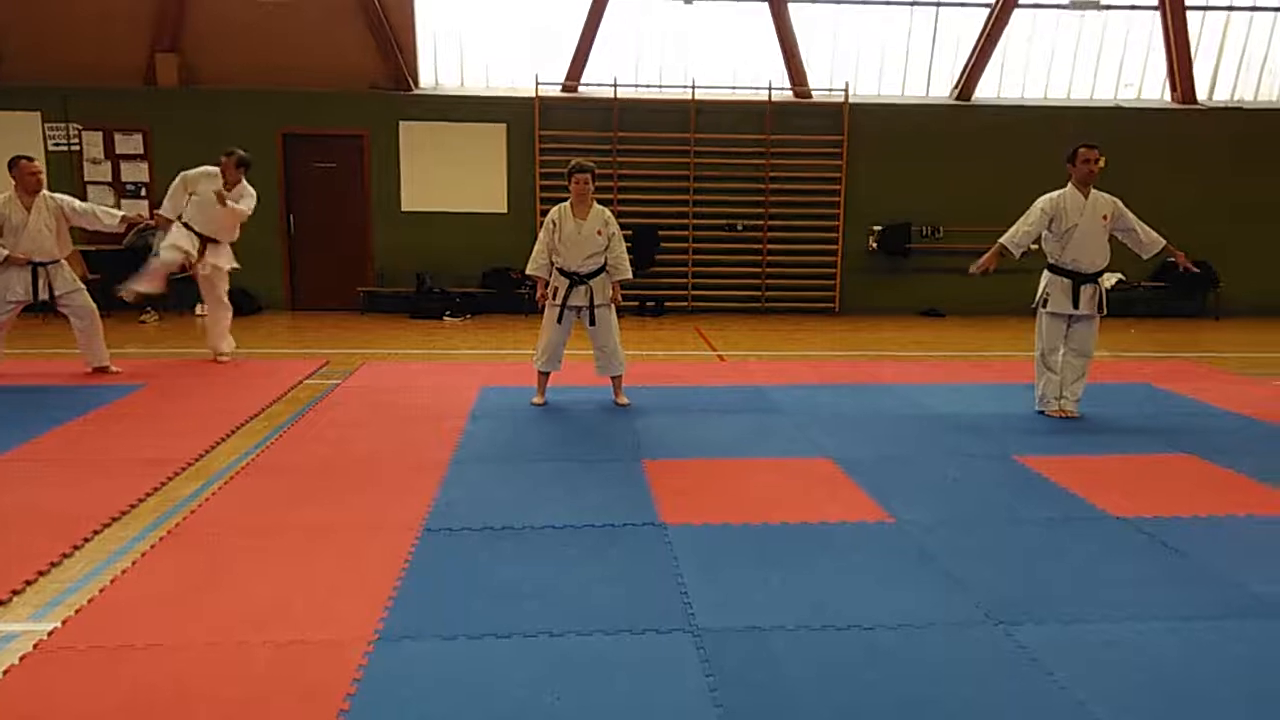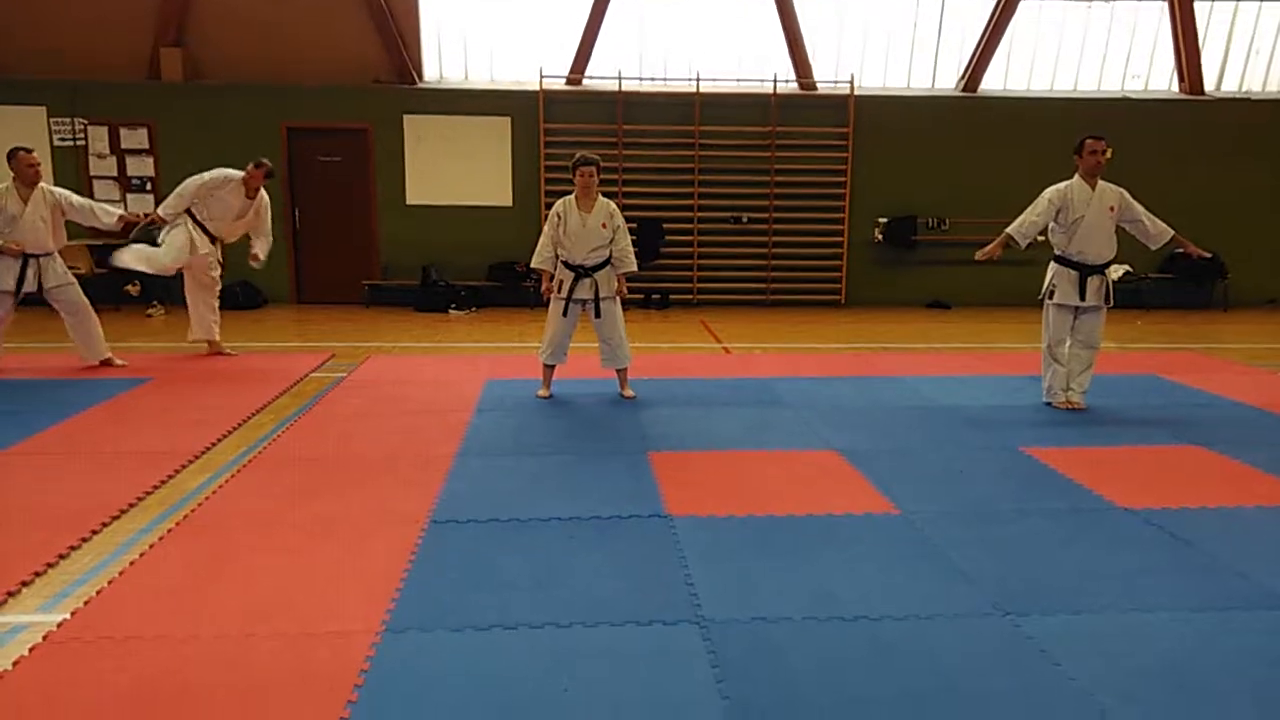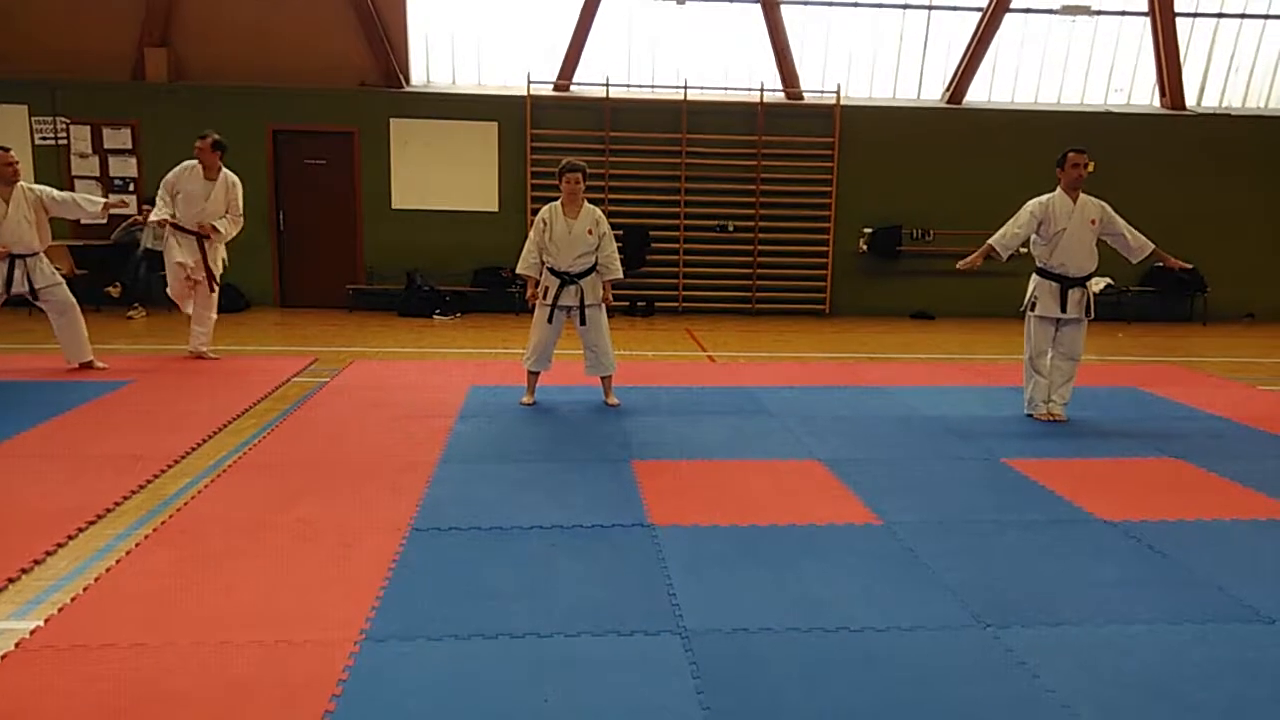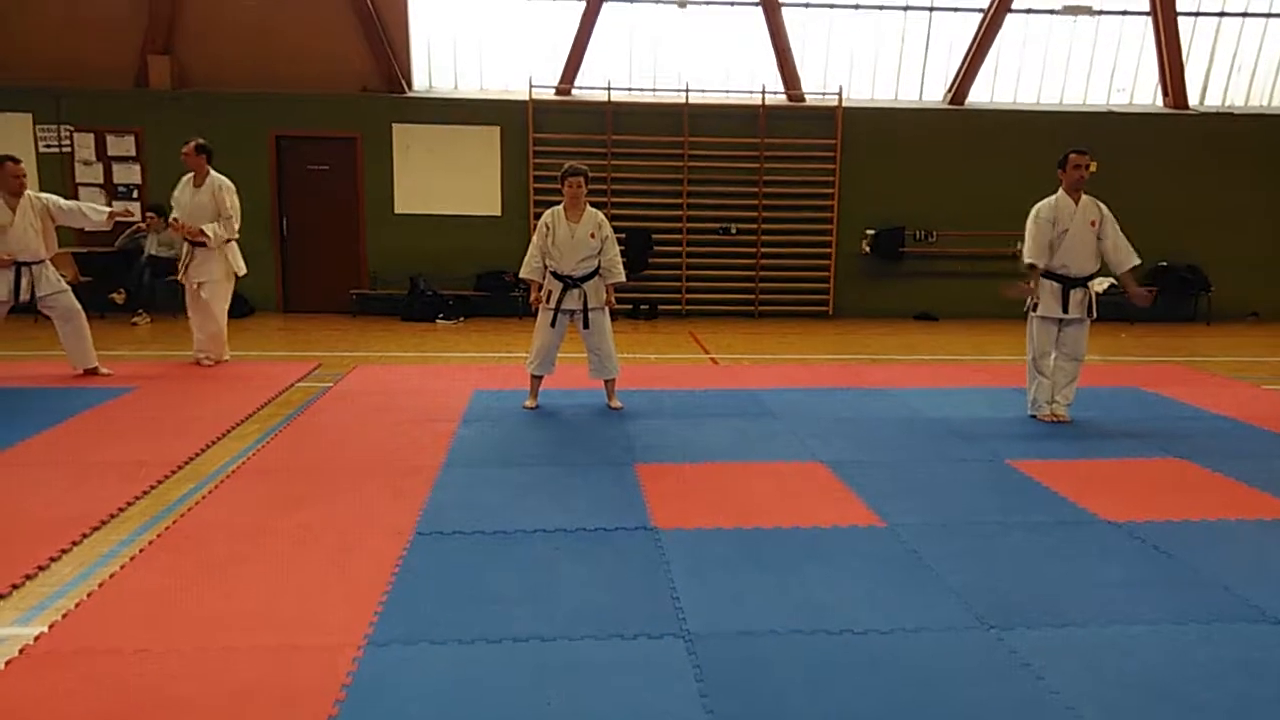
dt=0.4s
person 1, frame 1
left shoulder: (1110, 205)
right shoulder: (1053, 202)
left elbow: (1139, 232)
right elbow: (1025, 229)
left wrist: (1175, 255)
right wrist: (993, 254)
left hip: (1090, 288)
right hip: (1058, 285)
left knee: (1080, 350)
right knee: (1049, 347)
left ankle: (1068, 401)
right ankle: (1048, 401)
person 1, frame 2
left shoulder: (1116, 196)
right shoulder: (1060, 193)
left elbow: (1147, 223)
right elbow: (1030, 220)
left wrist: (1185, 244)
right wrist: (999, 243)
left hip: (1096, 279)
right hip: (1065, 276)
left knee: (1087, 341)
right knee: (1056, 339)
left ankle: (1075, 392)
right ankle: (1056, 393)
person 1, frame 3
left shoulder: (1098, 209)
right shoulder: (1042, 206)
left elbow: (1128, 236)
right elbow: (1013, 231)
left wrist: (1166, 259)
right wrist: (980, 254)
left hip: (1078, 292)
right hip: (1046, 288)
left knee: (1068, 353)
right knee: (1038, 351)
left ankle: (1056, 404)
right ankle: (1037, 404)
person 1, frame 4
left shoulder: (1098, 210)
right shoulder: (1045, 209)
left elbow: (1115, 248)
right elbow: (1035, 246)
left wrist: (1130, 286)
right wrist: (1033, 282)
left hip: (1080, 292)
right hip: (1050, 289)
left knee: (1071, 354)
right knee: (1041, 352)
left ankle: (1060, 404)
right ankle: (1041, 405)
person 2, frame 1
left shoulder: (605, 217)
right shoulder: (556, 215)
left elbow: (616, 254)
right elbow: (543, 252)
left wrist: (616, 288)
right wrist: (541, 286)
left hip: (596, 287)
right hip: (562, 286)
left knee: (608, 342)
right knee: (550, 341)
left ankle: (618, 392)
right ankle: (541, 392)
person 2, frame 2
left shoulder: (609, 210)
right shoulder: (561, 208)
left elbow: (621, 247)
right elbow: (548, 245)
left wrist: (622, 281)
right wrist: (546, 279)
left hip: (602, 280)
right hip: (567, 279)
left knee: (614, 334)
right knee: (555, 334)
left ankle: (624, 385)
right ankle: (546, 385)
person 2, frame 3
left shoulder: (596, 216)
right shoulder: (547, 214)
left elbow: (607, 253)
right elbow: (534, 250)
left wrist: (607, 288)
right wrist: (531, 285)
left hip: (587, 287)
right hip: (553, 285)
left knee: (598, 341)
right knee: (540, 340)
left ankle: (608, 392)
right ankle: (530, 391)
person 2, frame 4
left shoulder: (598, 220)
right shoulder: (549, 218)
left elbow: (610, 257)
right elbow: (537, 255)
left wrist: (610, 291)
right wrist: (534, 289)
left hip: (590, 290)
right hip: (556, 289)
left knee: (602, 344)
right knee: (543, 343)
left ankle: (611, 395)
right ankle: (533, 395)
person 3, frame 1
left shoulder: (56, 202)
left elbow: (88, 212)
left wrist: (124, 217)
left hip: (55, 272)
left knee: (86, 312)
left ankle: (99, 362)
person 3, frame 2
left shoulder: (54, 195)
left elbow: (85, 208)
left wrist: (121, 216)
left hip: (48, 265)
left knee: (78, 307)
left ankle: (102, 355)
person 3, frame 3
left shoulder: (35, 194)
left elbow: (68, 201)
left wrist: (105, 204)
left hip: (34, 266)
left knee: (65, 306)
left ankle: (84, 358)
person 3, frame 4
left shoulder: (41, 202)
left elbow: (74, 210)
left wrist: (109, 213)
left hip: (39, 273)
left knee: (71, 312)
left ankle: (89, 365)
person 4, frame 1
left shoulder: (248, 193)
right shoulder: (208, 175)
left elbow: (240, 214)
right elbow: (182, 182)
left wrist: (224, 204)
right wrist: (167, 212)
left hip: (215, 249)
right hip: (187, 234)
left knee: (218, 300)
right knee: (164, 262)
left ankle: (221, 349)
right ankle: (136, 289)
person 4, frame 2
left shoulder: (263, 202)
right shoulder: (226, 178)
left elbow: (262, 234)
right elbow: (193, 185)
left wrist: (257, 254)
right wrist: (165, 211)
left hip: (210, 242)
right hip: (190, 227)
left knee: (208, 292)
right knee: (165, 263)
left ankle: (213, 342)
right ankle: (128, 257)
person 4, frame 3
left shoulder: (231, 182)
right shoulder: (185, 170)
left elbow: (235, 218)
right elbow: (165, 191)
left wrist: (215, 228)
right wrist: (162, 214)
left hip: (208, 245)
right hip: (180, 239)
left knee: (207, 299)
right knee: (179, 289)
left ankle: (199, 346)
person 4, frame 4
left shoulder: (221, 185)
right shoulder: (185, 182)
left elbow: (230, 223)
right elbow: (177, 207)
left wrist: (203, 231)
right wrist: (175, 220)
left hip: (217, 254)
right hip: (193, 253)
left knee: (212, 306)
right knee: (196, 307)
left ankle: (215, 353)
right ankle: (204, 352)
